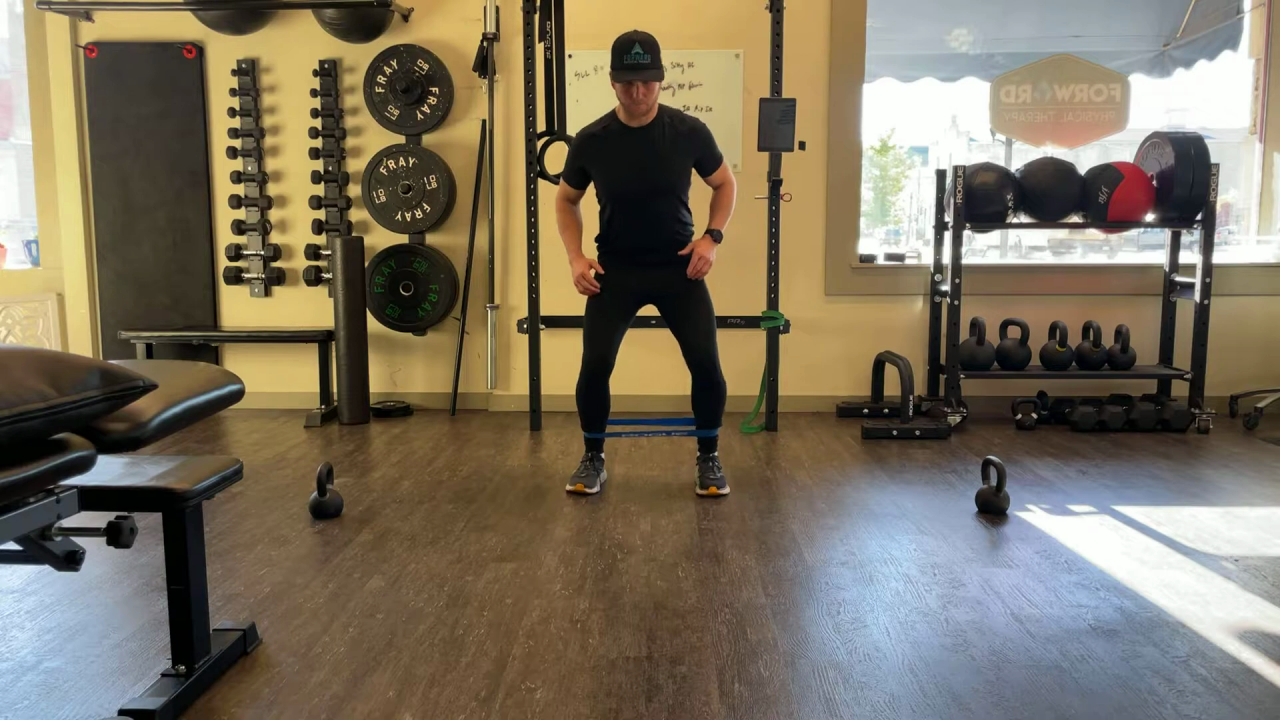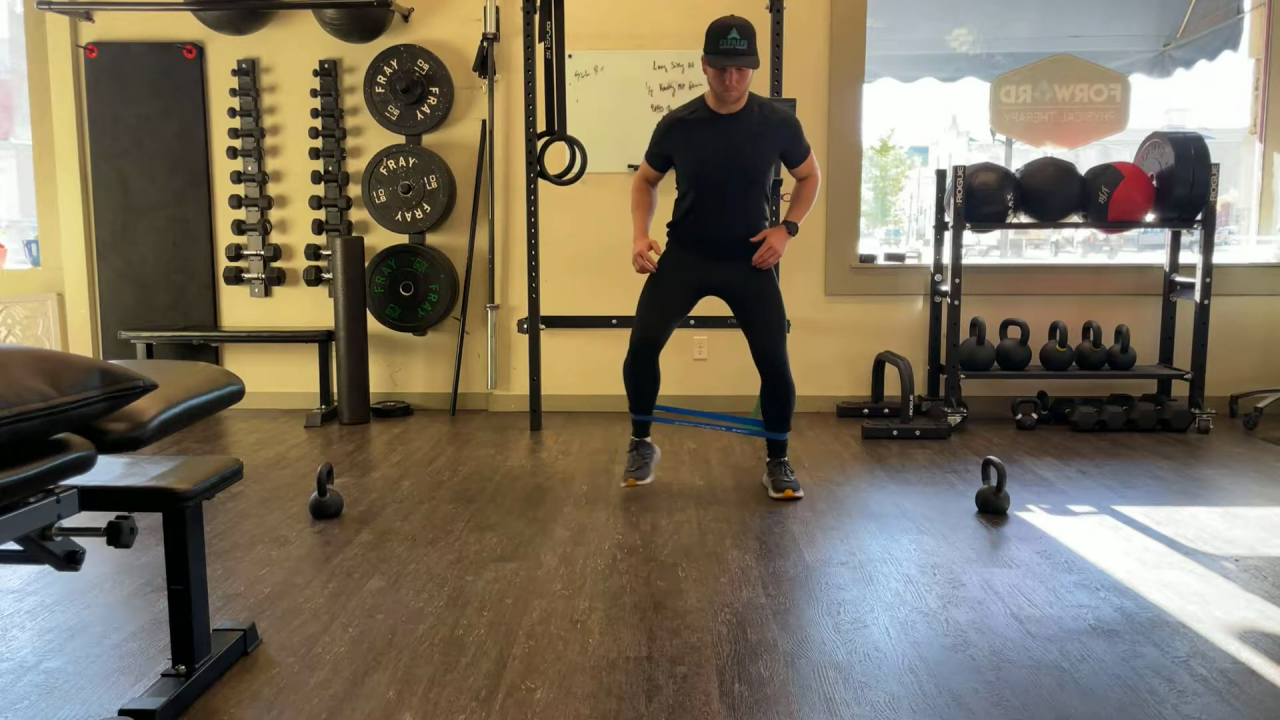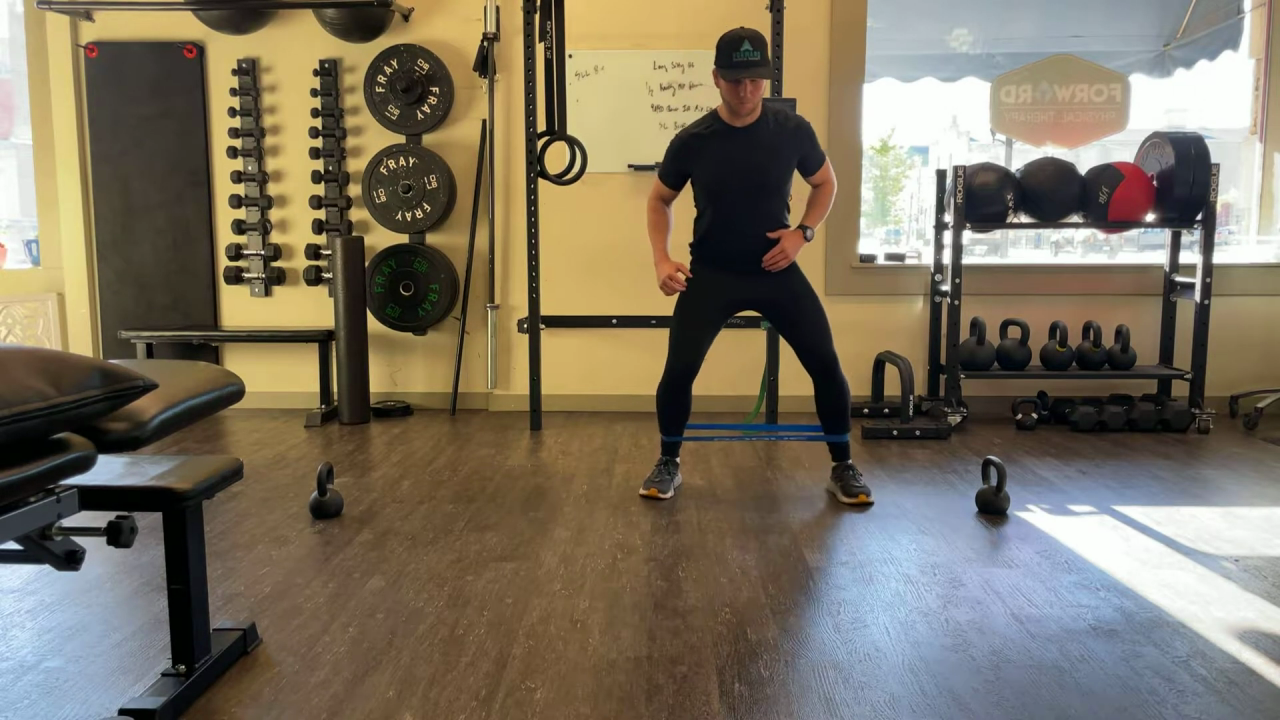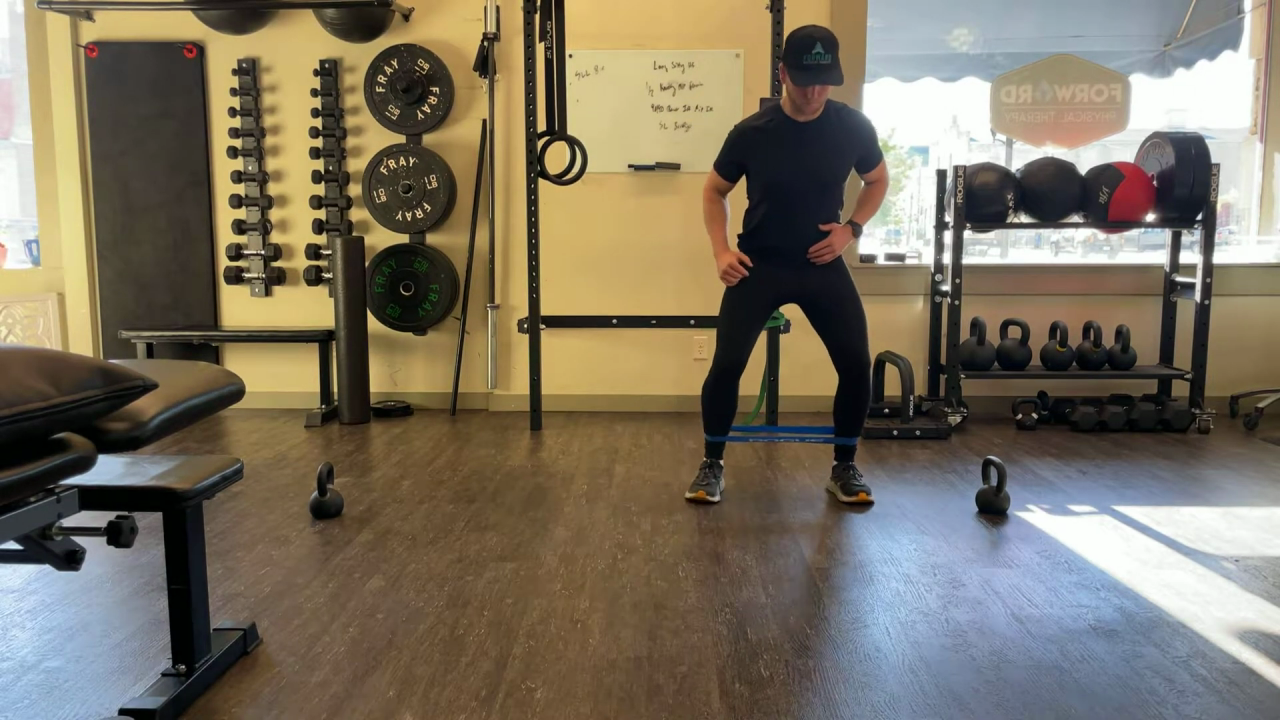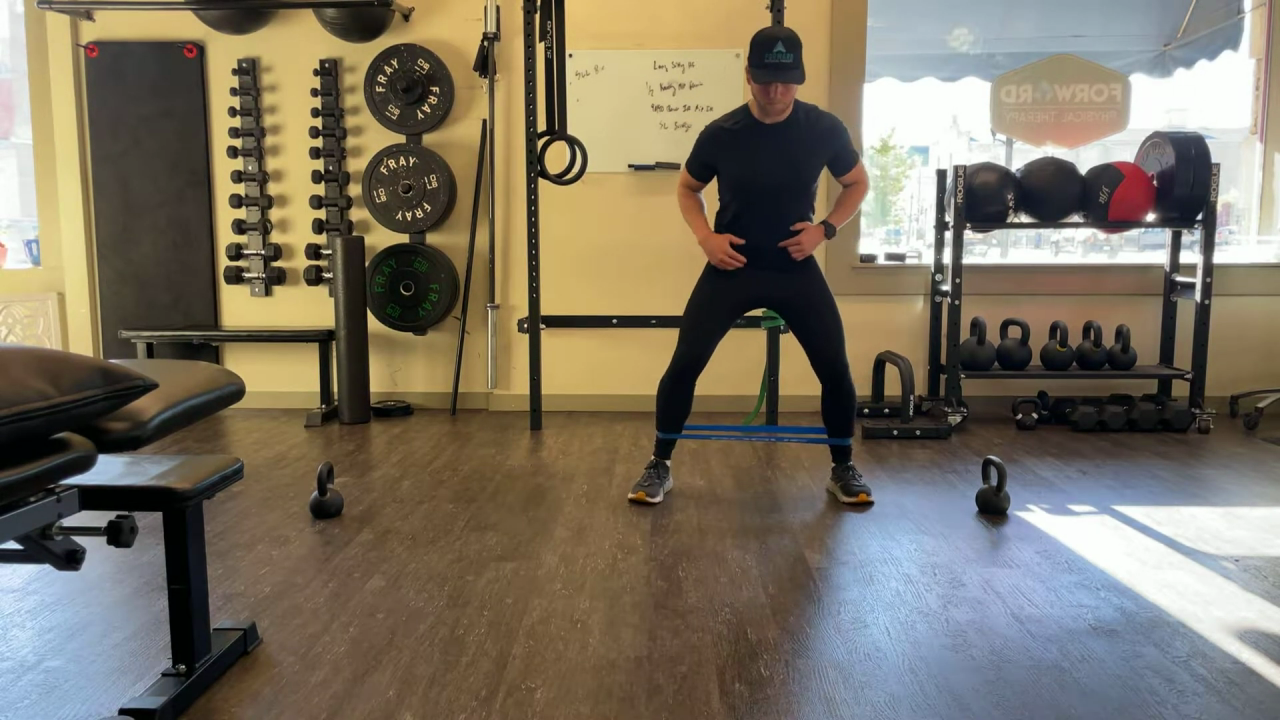
dt=1s
person 1, frame 1
left shoulder: (689, 132)
right shoulder: (591, 141)
left elbow: (724, 184)
right elbow: (566, 199)
left wrist: (711, 237)
right wrist: (576, 256)
left hip: (678, 266)
right hip: (615, 269)
left knee: (706, 363)
right knee: (594, 365)
left ankle: (708, 456)
right ankle: (593, 457)
person 1, frame 2
left shoulder: (778, 122)
right shoulder: (677, 124)
left elbow: (809, 177)
right elbow: (645, 181)
left wrist: (786, 229)
right wrist: (640, 234)
left hip: (749, 259)
right hip: (683, 255)
left knee: (774, 365)
right knee: (643, 344)
left ankle: (777, 461)
right ankle: (641, 443)
person 1, frame 3
left shoulder: (792, 130)
right shoulder: (692, 140)
left elbow: (825, 183)
right elbow: (659, 199)
left wrist: (802, 232)
right wrist: (662, 258)
left hip: (776, 269)
right hip: (711, 274)
left knee: (825, 364)
right knee: (679, 370)
left ankle: (842, 467)
right ankle: (668, 462)
person 1, frame 4
left shoulder: (853, 127)
right shoulder: (751, 133)
left elbow: (878, 180)
right elbow: (714, 191)
left wrist: (851, 228)
right wrist: (721, 249)
left hip: (823, 264)
right hip: (758, 265)
left knee: (857, 364)
right knee: (727, 364)
left ankle: (844, 468)
right ankle: (712, 464)
person 1, frame 5
left shoulder: (824, 129)
right shoulder: (720, 134)
left elbow: (857, 183)
right elbow: (687, 188)
left wrist: (825, 228)
right wrist: (706, 236)
left hip: (796, 270)
right hip: (732, 268)
left knee: (835, 368)
right knee: (685, 364)
left ankle: (843, 469)
right ankle: (660, 465)
